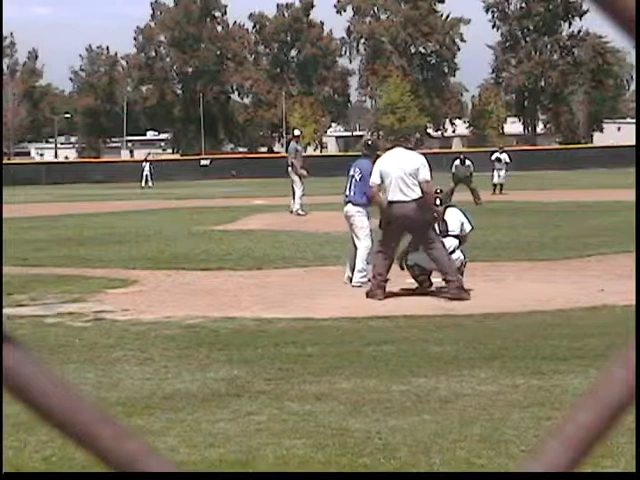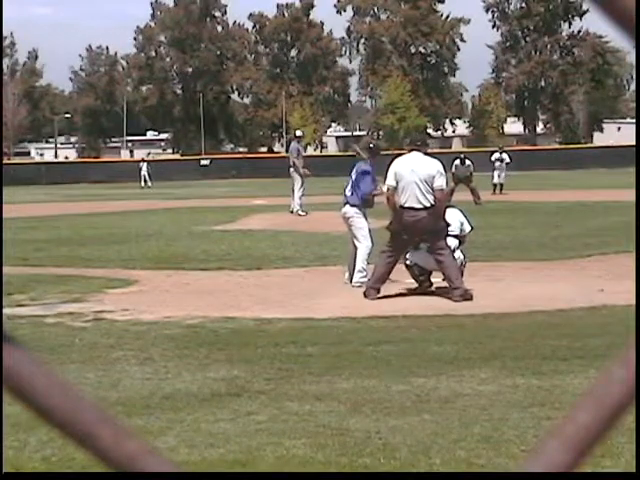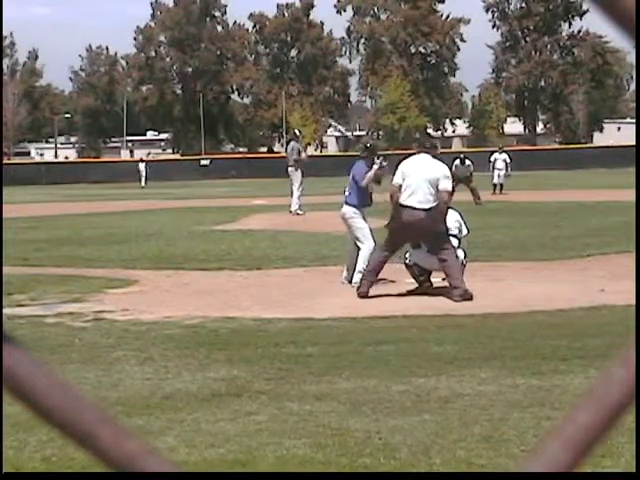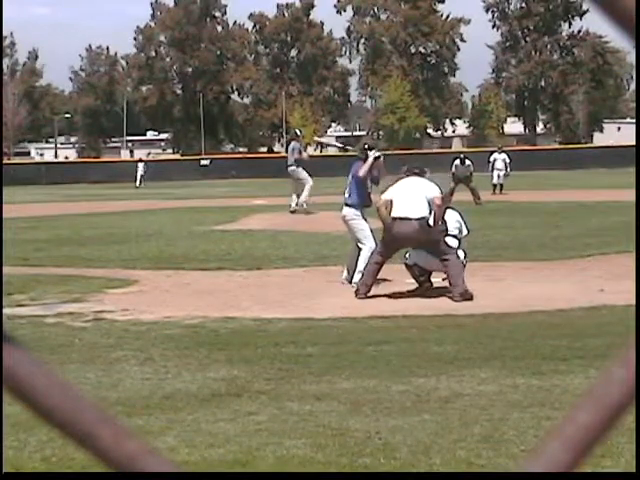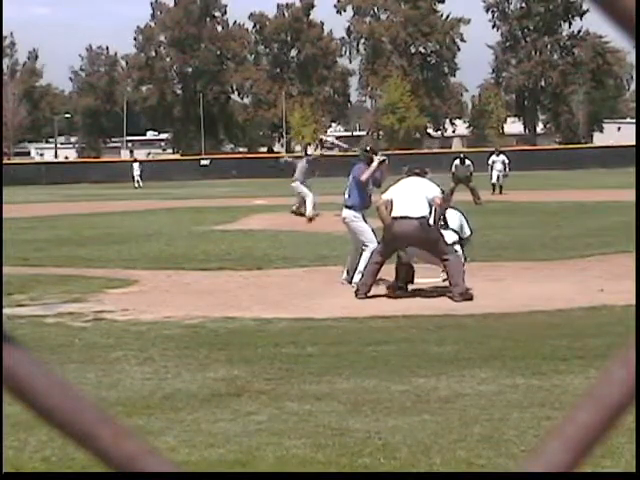
dt=1s
person 1, frame 1
left shoulder: (381, 161)
right shoulder: (417, 157)
left elbow: (374, 192)
right elbow: (427, 189)
left wrist: (385, 211)
right wrist: (431, 209)
left hip: (393, 209)
right hip: (416, 208)
left knee: (385, 249)
right knee: (434, 245)
left ankle: (377, 289)
right ankle: (453, 285)
person 1, frame 2
left shoulder: (397, 163)
right shoulder: (434, 164)
left elbow: (390, 194)
right elbow: (440, 197)
left wrist: (396, 214)
right wrist: (439, 218)
left hip: (405, 215)
right hip: (428, 215)
left knee: (390, 252)
right knee: (443, 252)
left ankle: (372, 289)
right ankle: (458, 290)
person 1, frame 3
left shoulder: (406, 163)
right shoulder: (441, 168)
left elbow: (394, 192)
right elbow: (445, 199)
left wrist: (397, 213)
right wrist: (440, 219)
left hip: (404, 214)
right hip: (428, 216)
left knee: (385, 250)
right knee: (446, 252)
left ankle: (365, 286)
right ankle: (458, 290)
person 1, frame 4
left shoulder: (397, 184)
right shoulder: (428, 184)
left elbow: (380, 205)
right elbow: (438, 203)
left wrist: (388, 227)
right wrist: (434, 226)
left hip: (396, 227)
right hip: (420, 226)
left knee: (379, 255)
left ankle: (361, 290)
person 1, frame 5
left shoulder: (398, 185)
right shoulder: (428, 184)
left elbow: (380, 205)
right elbow: (438, 202)
left wrist: (389, 226)
right wrist: (435, 225)
left hip: (396, 226)
right hip: (419, 225)
left knee: (379, 255)
right knee: (449, 254)
left ankle: (362, 290)
right ankle: (459, 292)
person 2, frame 1
left shoulder: (355, 164)
right shoulder: (369, 167)
right elbow: (371, 194)
left hip: (349, 207)
right hip: (359, 209)
left knee: (357, 243)
right knee: (364, 244)
left ankle: (350, 275)
right ankle: (359, 279)
person 2, frame 2
left shoulder: (360, 165)
right shoulder: (366, 169)
left elbow: (369, 187)
right elbow: (366, 193)
left wrist: (380, 189)
right wrist: (382, 191)
left hip: (349, 208)
right hip: (356, 210)
left knee: (357, 243)
right knee: (365, 244)
left ankle: (350, 276)
right ankle: (359, 279)
person 2, frame 3
left shoulder: (362, 165)
right shoulder: (361, 167)
left elbow: (376, 180)
right elbow: (363, 183)
left wrist: (379, 168)
right wrist: (375, 168)
left hip: (351, 209)
right hip: (354, 210)
left knee: (359, 243)
right knee: (367, 244)
left ankle: (349, 276)
right ankle: (358, 279)
person 2, frame 4
left shoulder: (364, 167)
right shoulder: (359, 165)
left elbow: (377, 180)
right elbow: (361, 175)
left wrist: (380, 163)
right wrist: (371, 159)
left hip: (353, 211)
right hip: (353, 212)
left knee: (360, 244)
right knee: (369, 245)
left ankle: (348, 276)
right ankle: (358, 279)
person 2, frame 5
left shoulder: (365, 169)
right shoulder: (360, 167)
left elbow: (379, 183)
right elbow: (363, 179)
left wrist: (384, 166)
right wrist: (375, 163)
left hip: (353, 213)
right hip: (353, 214)
left knee: (359, 246)
right knee: (371, 245)
left ankle: (348, 276)
right ankle: (358, 279)
